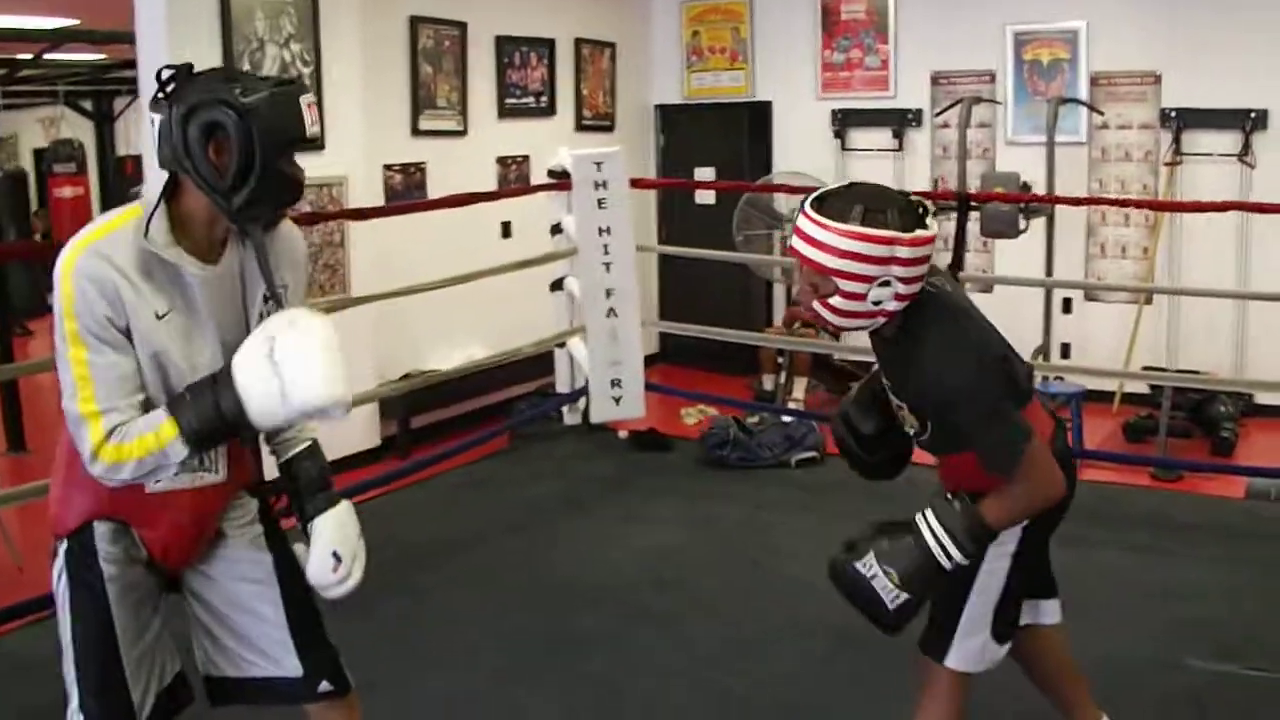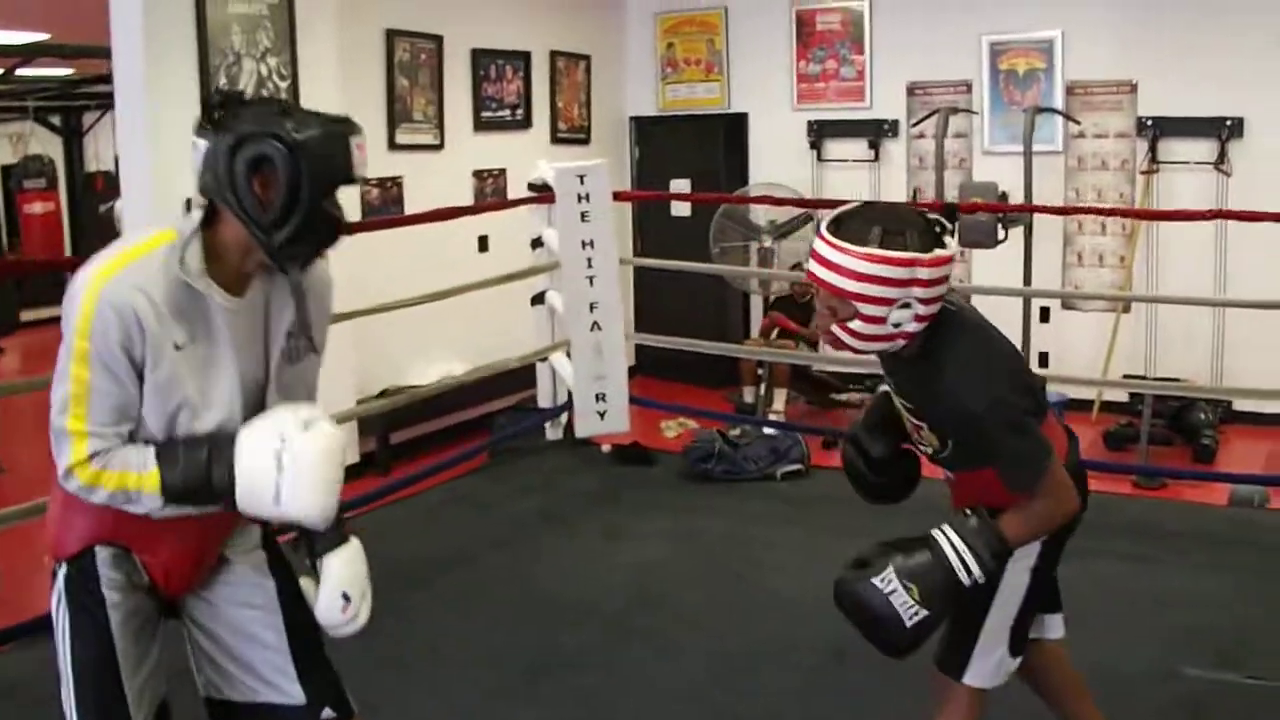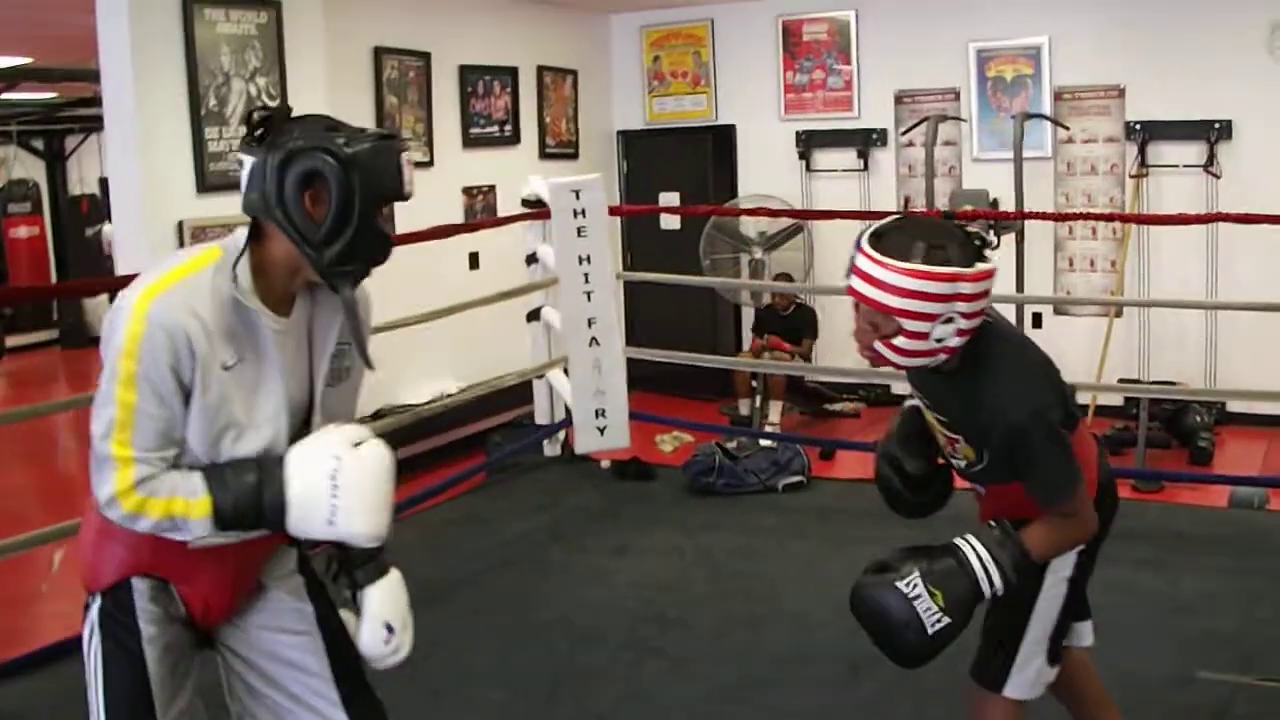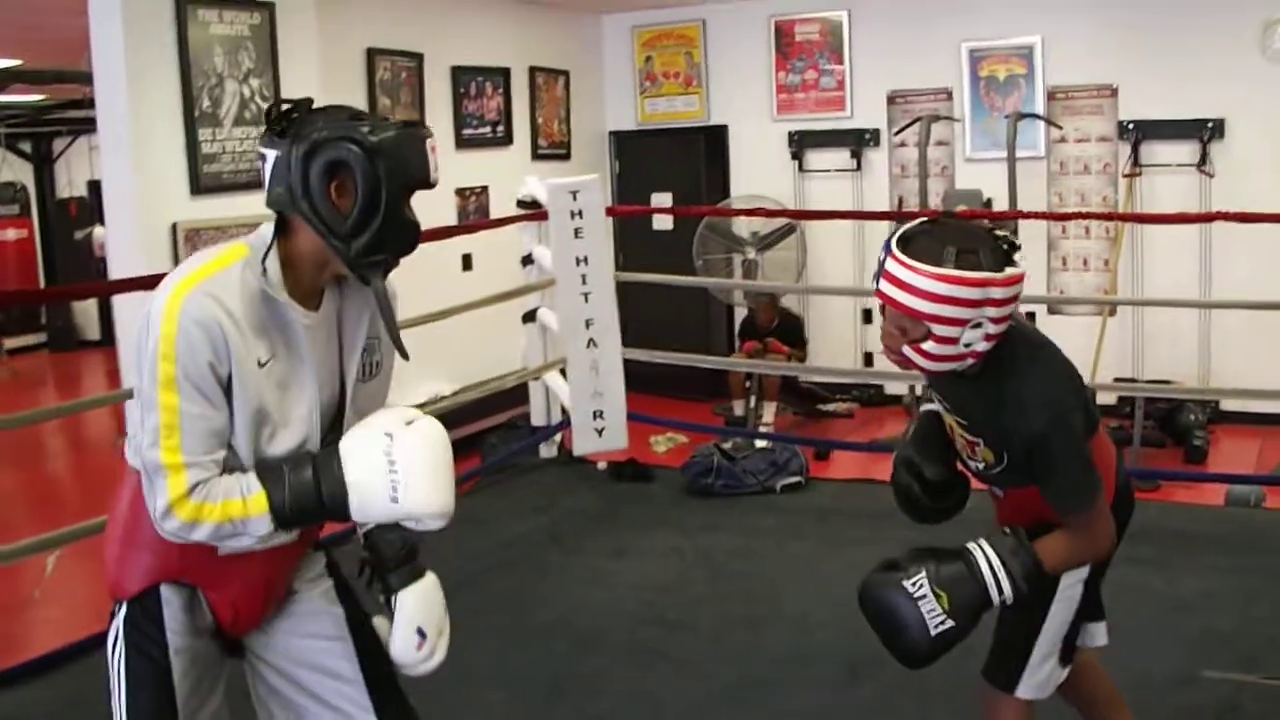
dt=0.2s
person 1, frame 1
left shoulder: (277, 245)
right shoulder: (98, 263)
right elbow: (107, 448)
left wrist: (316, 489)
right wrist: (234, 397)
left hip: (225, 500)
right hip: (113, 516)
person 1, frame 2
left shoulder: (302, 280)
right shoulder: (119, 287)
right elbow: (82, 463)
left wrist: (327, 532)
right wrist: (223, 472)
left hip: (227, 529)
right hip: (113, 538)
person 1, frame 3
left shoulder: (339, 299)
right shoulder: (165, 308)
right elbow: (125, 491)
left wrist: (366, 561)
right wrist: (273, 493)
left hip: (262, 556)
right hip: (148, 565)
person 1, frame 4
left shoulder: (364, 296)
right shoulder: (197, 306)
right elbow: (182, 505)
left wrist: (399, 565)
right wrist: (331, 485)
left hip: (288, 561)
right hip: (176, 568)
person 2, frame 1
left shoulder: (951, 370)
right shoulder: (913, 290)
left elbow: (1043, 485)
left wrist: (931, 542)
right wrist: (880, 394)
left hip: (1014, 487)
right hip: (1012, 451)
left knee: (946, 664)
right knee: (1018, 620)
person 2, frame 2
left shoulder: (974, 388)
right shoulder: (917, 320)
left elbow: (1058, 501)
left wrist: (946, 561)
right wrist: (886, 415)
left hip: (1032, 502)
right hip: (994, 490)
right knee: (1024, 637)
person 2, frame 3
left shoulder: (1014, 401)
right shoulder: (938, 343)
left elbow: (1075, 522)
left wrist: (968, 570)
right wrist: (914, 427)
left hip: (1057, 513)
right hip: (1016, 498)
right knee: (1046, 648)
person 2, frame 4
left shoulder: (1037, 405)
right shoulder: (956, 345)
left elbow: (1093, 535)
left wrist: (978, 574)
right wrist: (931, 432)
left hip: (1074, 519)
right hip: (1029, 501)
right knee: (1055, 652)
